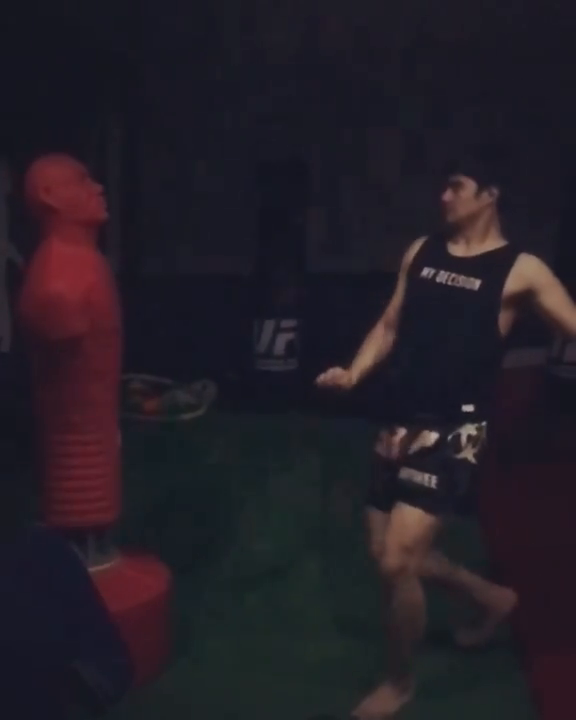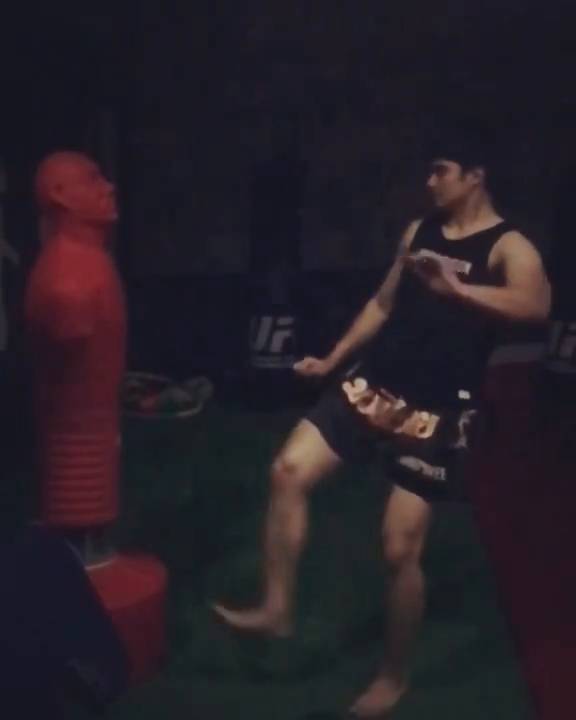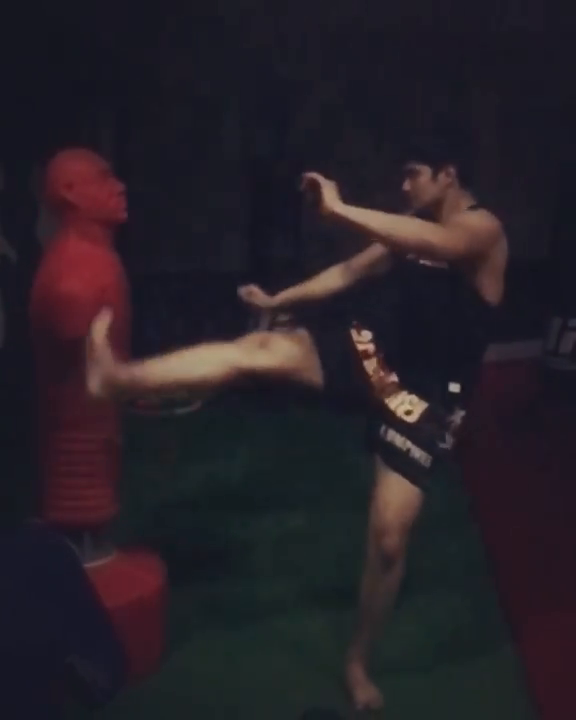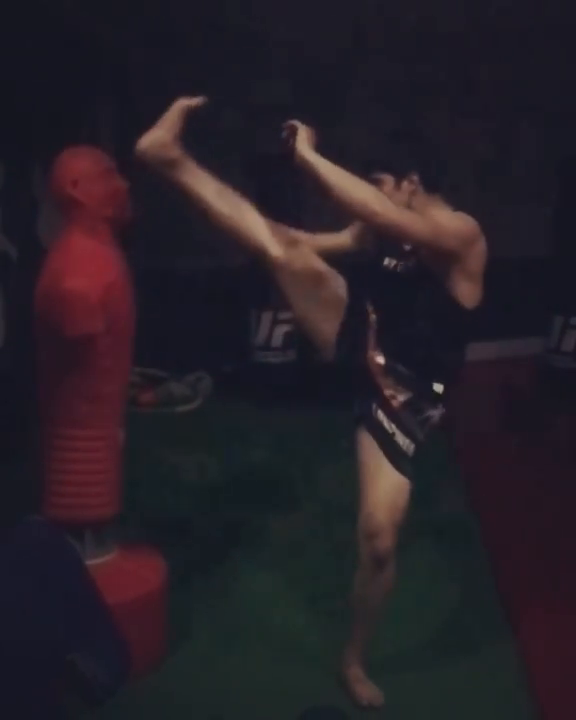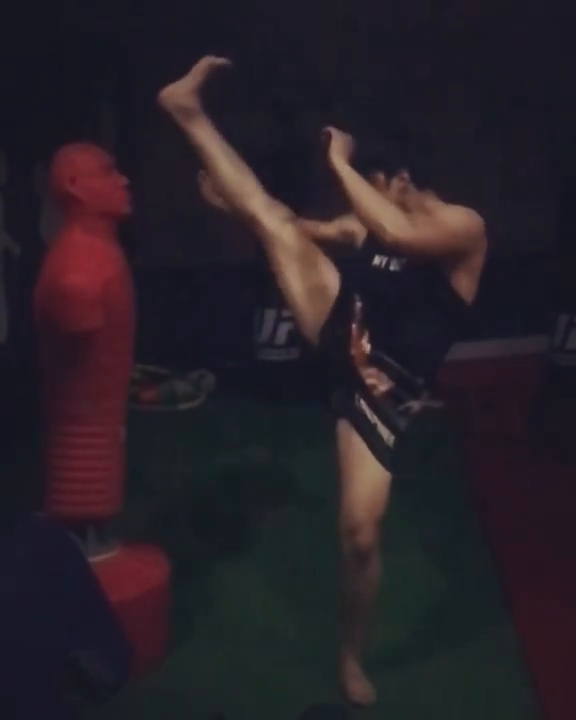
dt=0.7s
person 1, frame 1
left shoulder: (520, 269)
right shoulder: (421, 251)
right elbow: (389, 326)
right wrist: (352, 373)
left hip: (454, 431)
right hip: (401, 424)
left knee: (397, 561)
right knee: (390, 550)
right ankle: (490, 598)
person 1, frame 2
left shoulder: (509, 246)
right shoulder: (419, 230)
left elbow: (535, 306)
left wrist: (456, 289)
right wrist: (333, 359)
left hip: (438, 408)
right hip: (373, 381)
left knee: (400, 548)
right knee: (289, 470)
right ankle: (276, 608)
person 1, frame 3
left shoulder: (483, 230)
right shoulder: (411, 229)
left elbow: (441, 246)
right elbow: (349, 272)
left wrist: (339, 209)
right wrist: (277, 300)
left hip: (427, 398)
right hip: (370, 355)
left knee: (388, 539)
right knee: (260, 348)
left ankle: (358, 663)
right ankle: (120, 375)
person 1, frame 4
left shoulder: (459, 233)
right shoulder: (382, 232)
left elbow: (389, 218)
right elbow: (307, 242)
left wrist: (309, 156)
right wrist: (234, 218)
left hip: (404, 397)
right hip: (362, 349)
left knee: (380, 539)
right knee: (282, 248)
left ankle: (354, 661)
person 1, frame 5
left shoulder: (463, 226)
right shoulder: (368, 226)
left elbow: (401, 236)
right elbow: (297, 231)
left wrist: (339, 163)
right wrist: (227, 198)
left hip: (382, 389)
right hip: (344, 339)
left knee: (361, 533)
right knee: (273, 219)
left ankle: (350, 657)
person 2, frame 1
left shoulder: (83, 259)
right shoulder: (58, 275)
right elbow: (63, 365)
left hip: (95, 421)
right hip: (77, 429)
left knee: (93, 527)
right knee: (82, 534)
person 2, frame 2
left shoulder: (88, 256)
right shoulder: (64, 274)
right elbow: (68, 361)
left hip: (94, 421)
right hip: (77, 428)
left knee: (89, 524)
right knee: (79, 527)
person 2, frame 3
left shoulder: (95, 254)
right shoulder: (72, 272)
right elbow: (77, 361)
left hip: (94, 420)
right hip: (79, 427)
left knee: (89, 526)
right knee: (80, 531)
person 2, frame 4
left shoulder: (99, 251)
right shoulder: (76, 271)
right elbow: (79, 360)
left hip: (97, 417)
right hip: (82, 424)
left knee: (91, 521)
right knee: (81, 523)
person 2, frame 5
left shoulder: (100, 249)
right shoulder: (76, 267)
right elbow: (79, 356)
left wrist: (130, 385)
left hip: (100, 414)
right hip: (83, 421)
left knee: (92, 518)
right knee: (82, 524)
